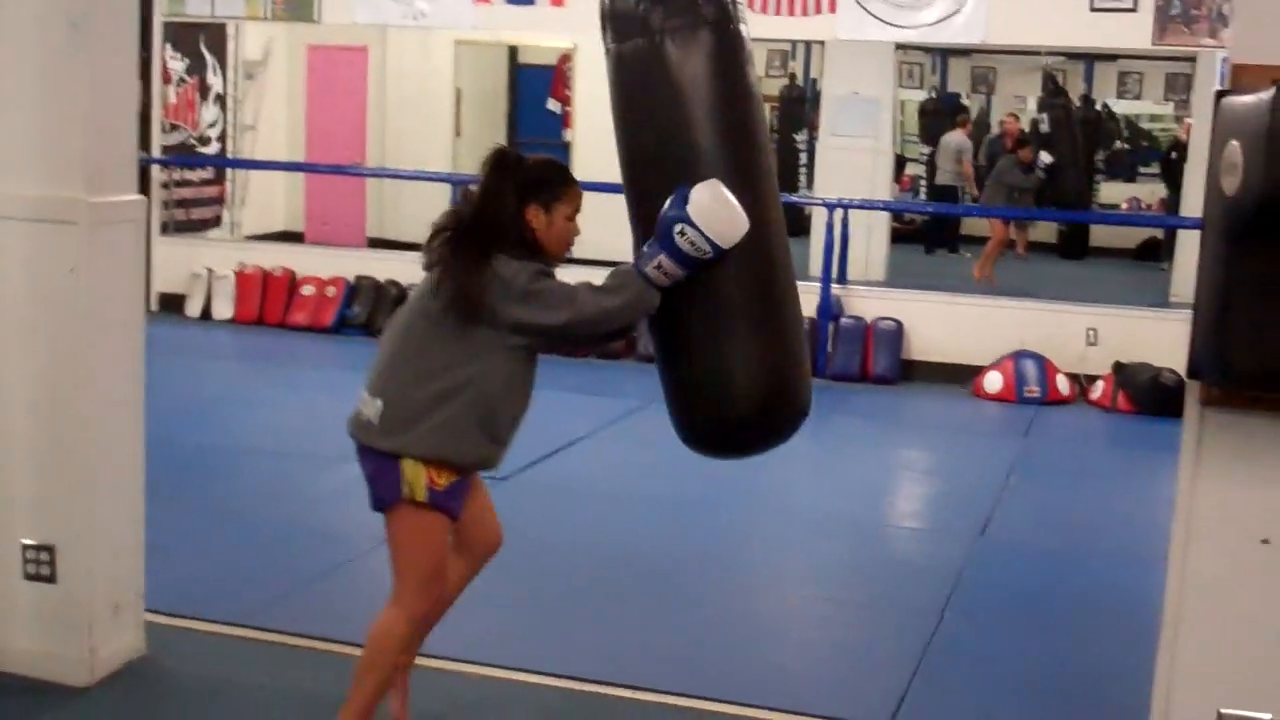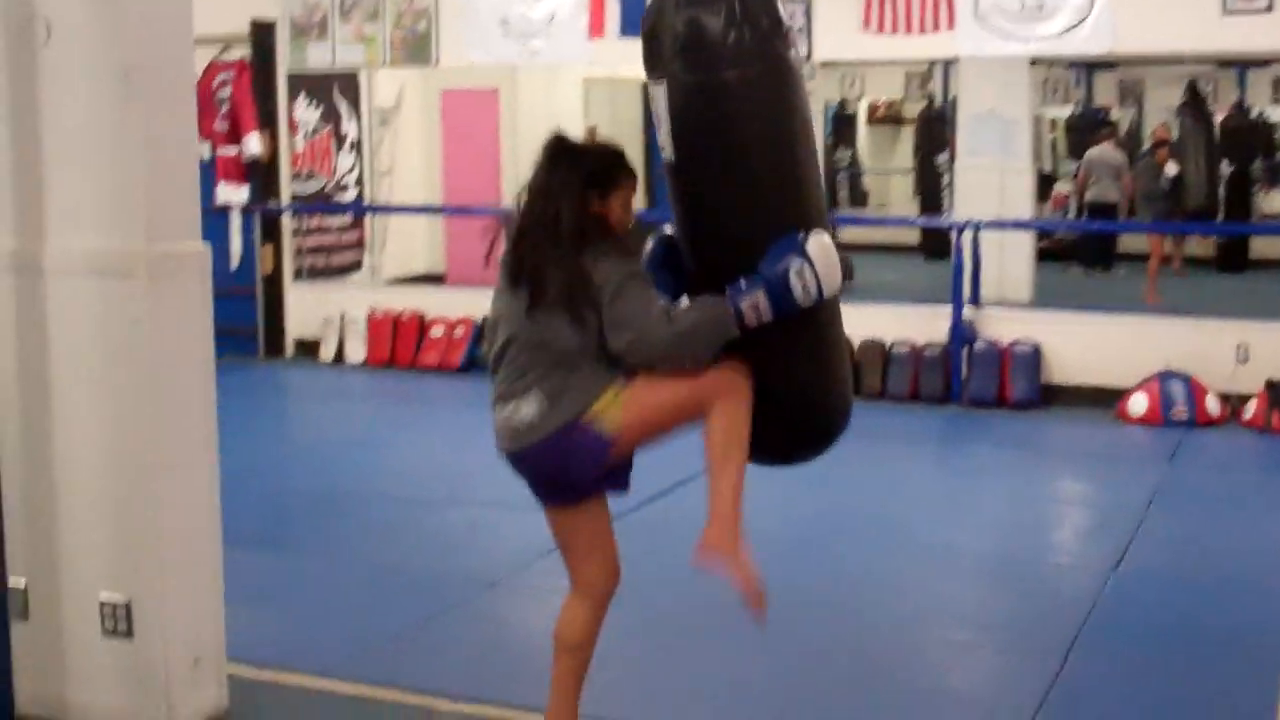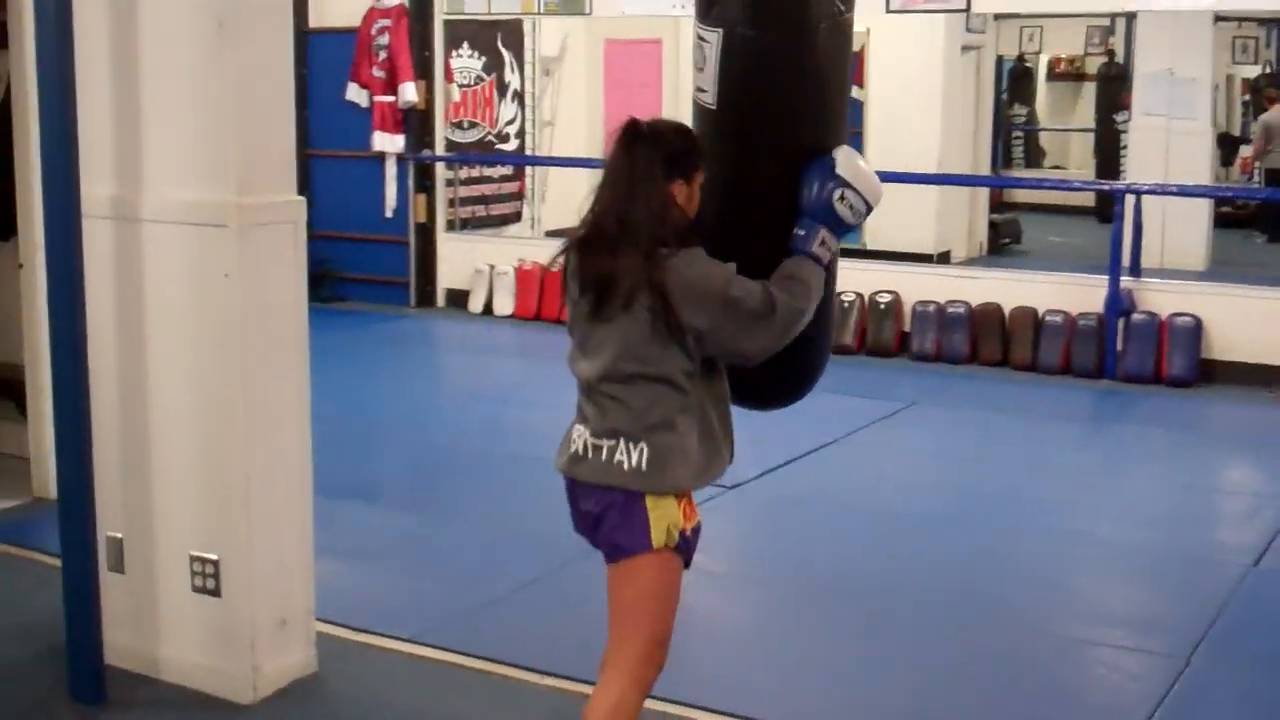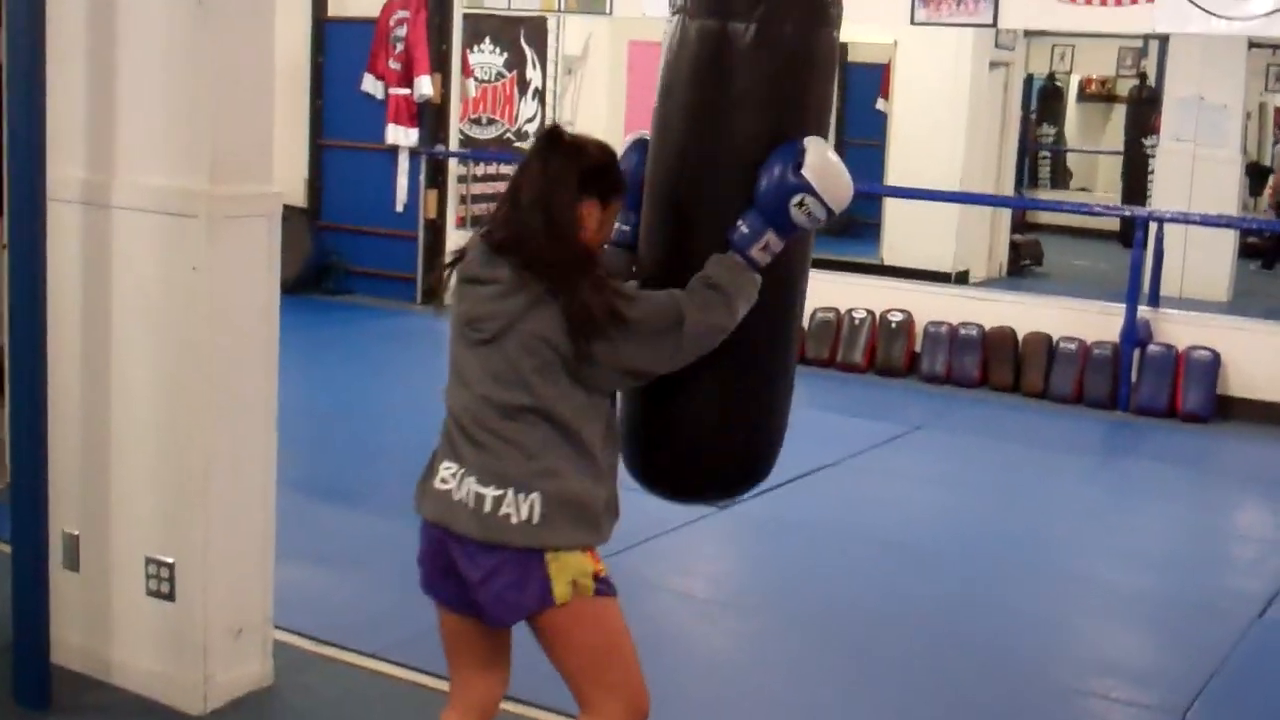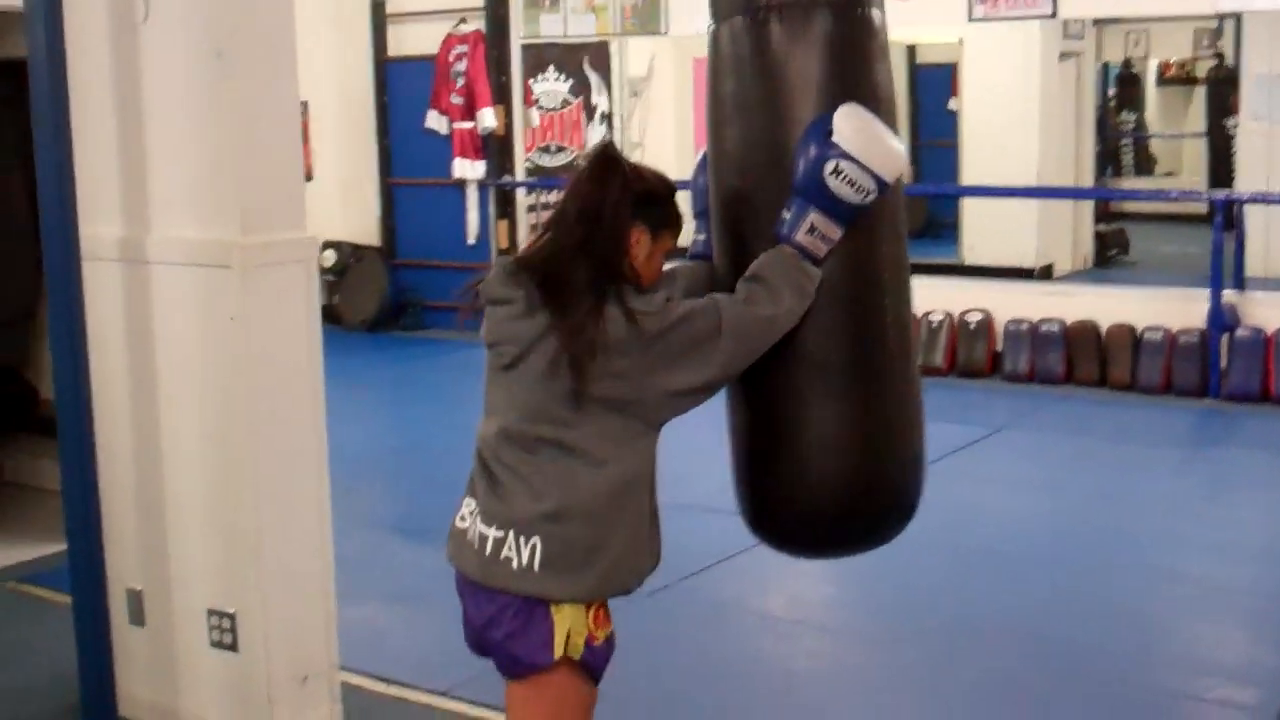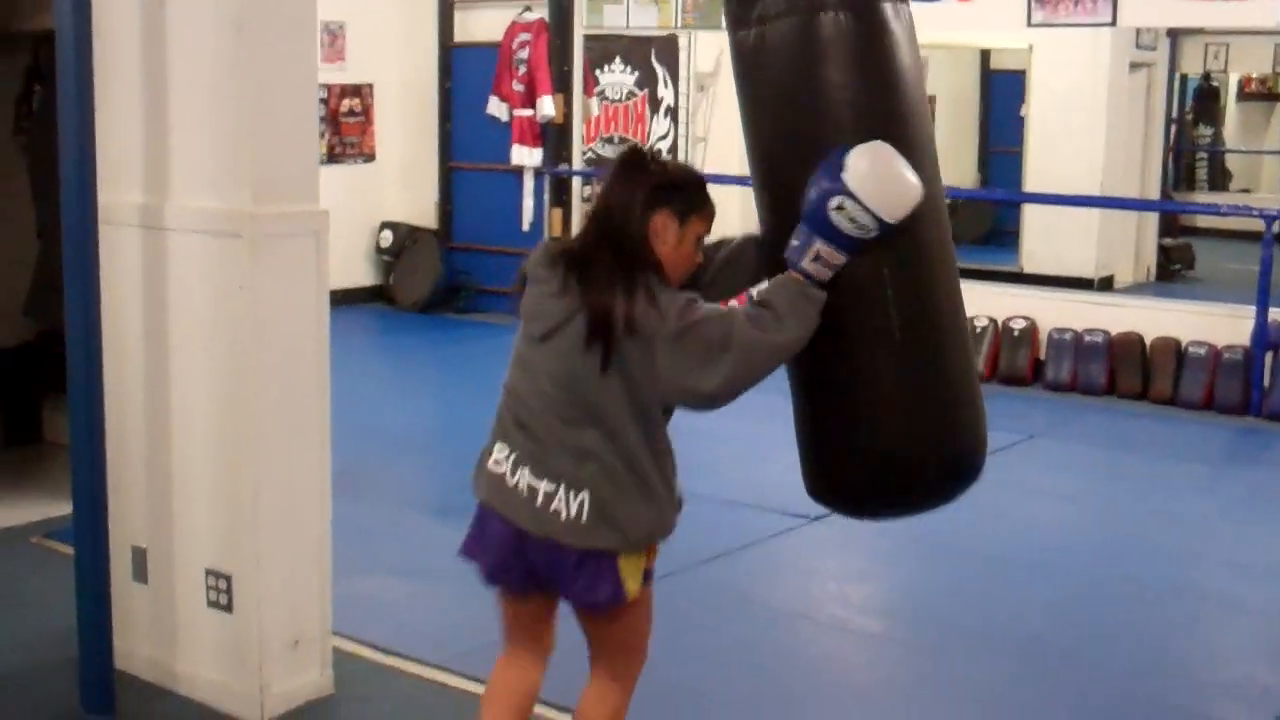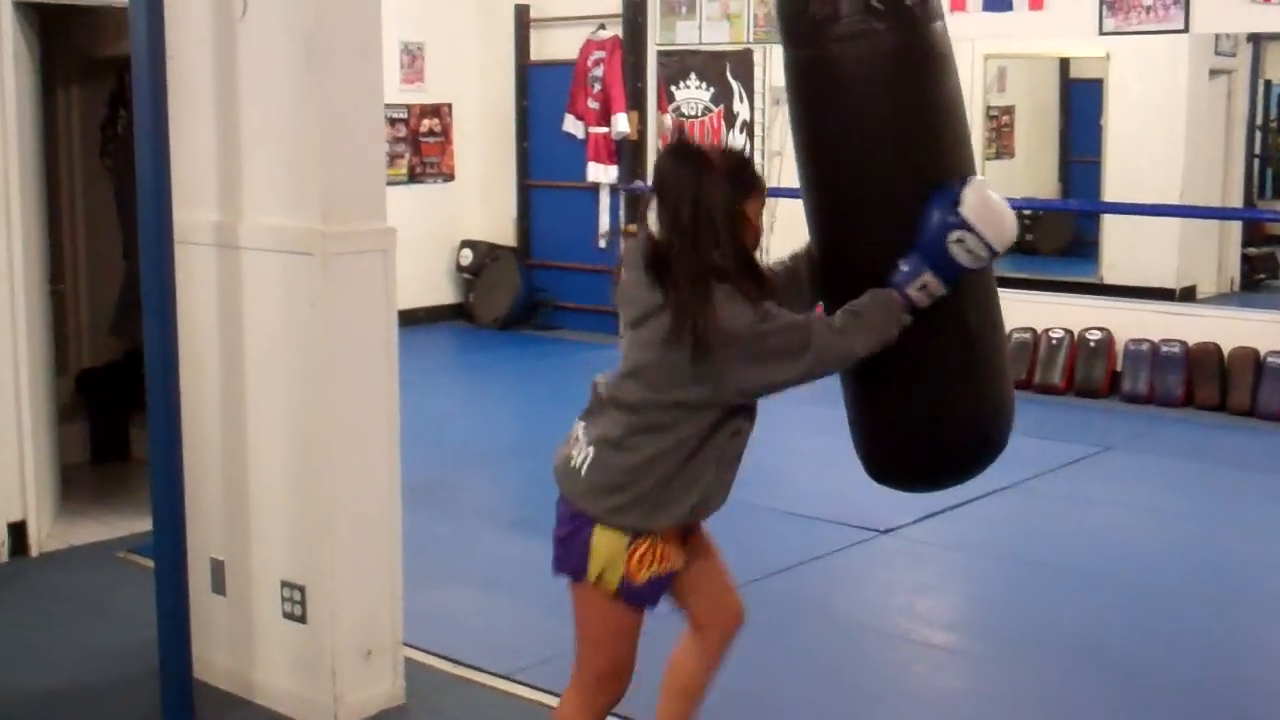
dt=0.5s
person 1, frame 1
left shoulder: (492, 264)
right shoulder: (505, 280)
left elbow: (575, 319)
right elbow: (587, 310)
left wrist: (646, 273)
left hip: (433, 441)
right hip: (409, 445)
left knee: (480, 539)
right knee: (421, 597)
left ankle: (391, 666)
person 1, frame 2
left shoulder: (532, 257)
right shoulder: (592, 263)
right elbow: (658, 341)
left wrist: (652, 283)
right wrist: (752, 300)
left hip: (537, 432)
right hip: (572, 422)
left knee: (595, 580)
right knee: (731, 380)
right ankle: (723, 537)
person 1, frame 3
left shoulder: (586, 256)
right shoulder: (683, 275)
right elbow: (770, 319)
right wrist: (817, 235)
left hip: (589, 466)
right hip: (645, 476)
left knee: (632, 636)
right knee: (636, 664)
person 1, frame 4
left shoulder: (478, 271)
right shoulder: (578, 300)
right elbow: (685, 325)
left wrist: (630, 230)
right wrist: (759, 236)
left hip: (452, 516)
right hip: (533, 533)
person 1, frame 5
left shoulder: (527, 296)
right shoulder: (623, 328)
right elbow: (746, 319)
left wrist: (712, 251)
right wrist: (815, 220)
left hip: (485, 554)
right hip: (547, 578)
person 1, frame 6
left shoulder: (559, 274)
right shoulder: (647, 311)
left elbow: (703, 284)
right elbow: (751, 341)
left wrist: (783, 246)
right wrist: (820, 251)
left hip: (507, 500)
right hip: (593, 527)
left knee: (523, 653)
right knee: (615, 672)
person 1, frame 7
left shoulder: (680, 278)
right shoulder: (723, 317)
left elbow: (776, 292)
right elbow: (825, 342)
right wrist: (914, 284)
left hip: (652, 497)
right hip: (615, 503)
left knee: (720, 621)
